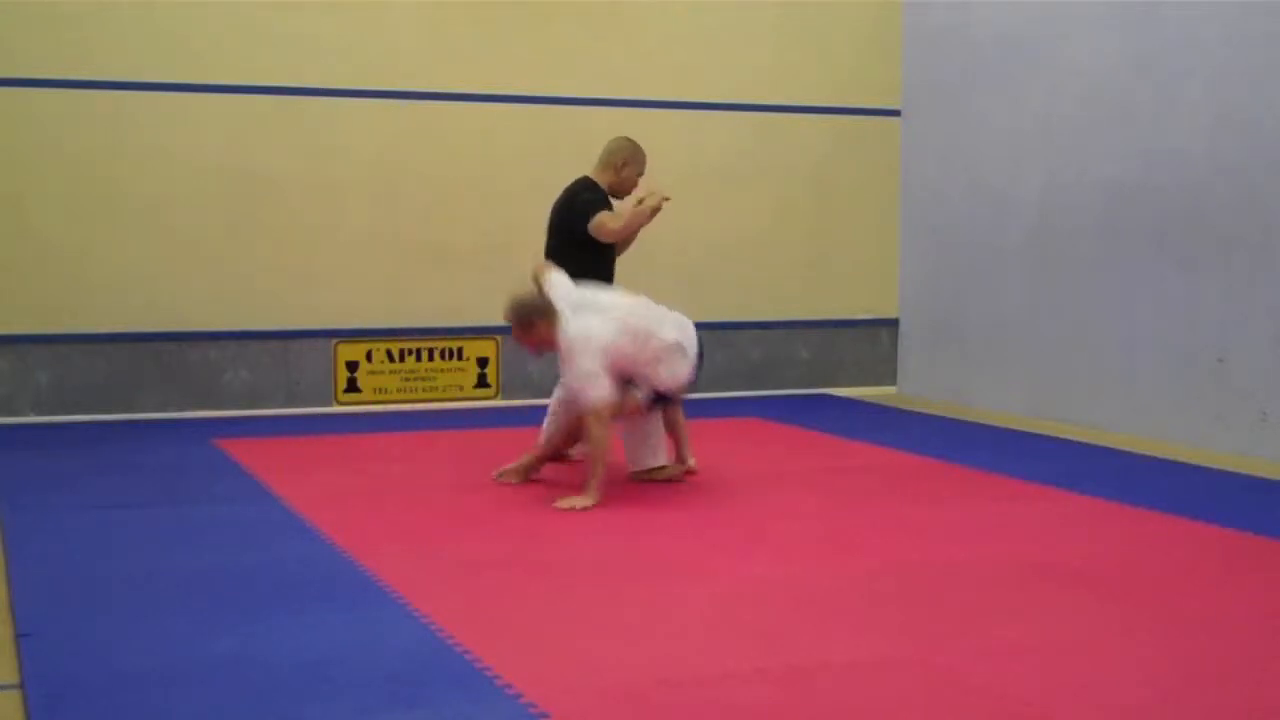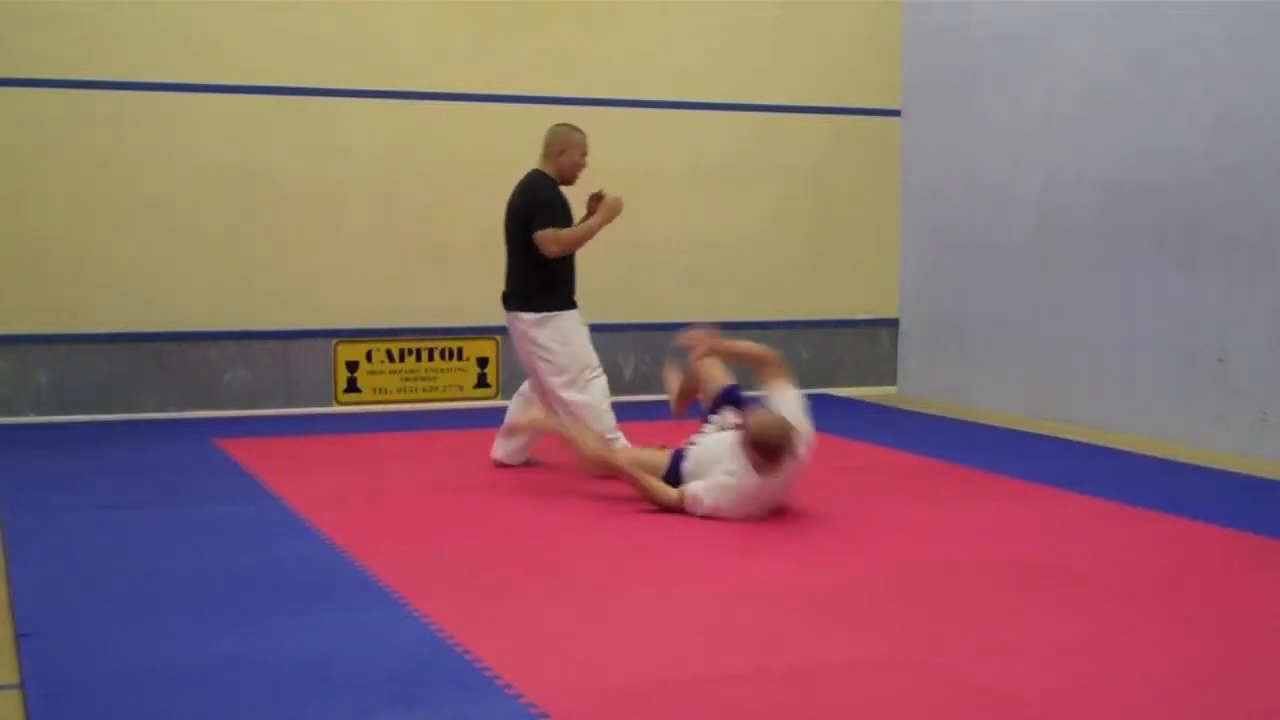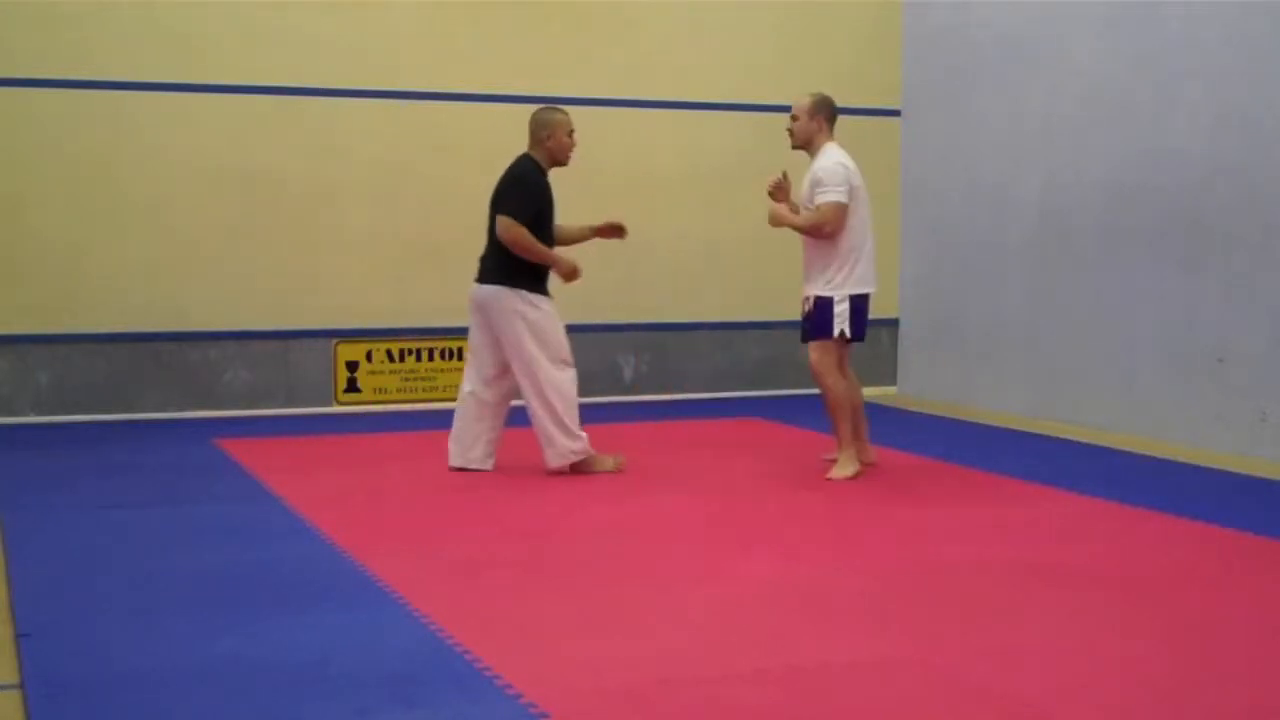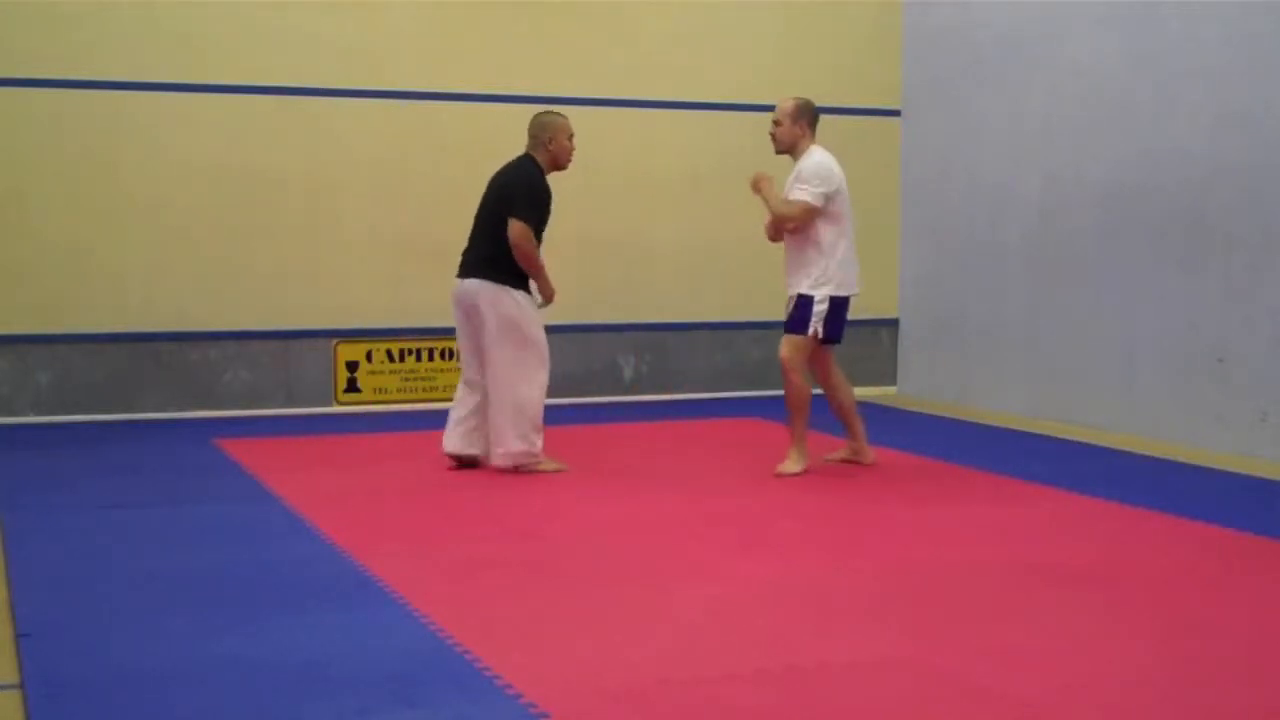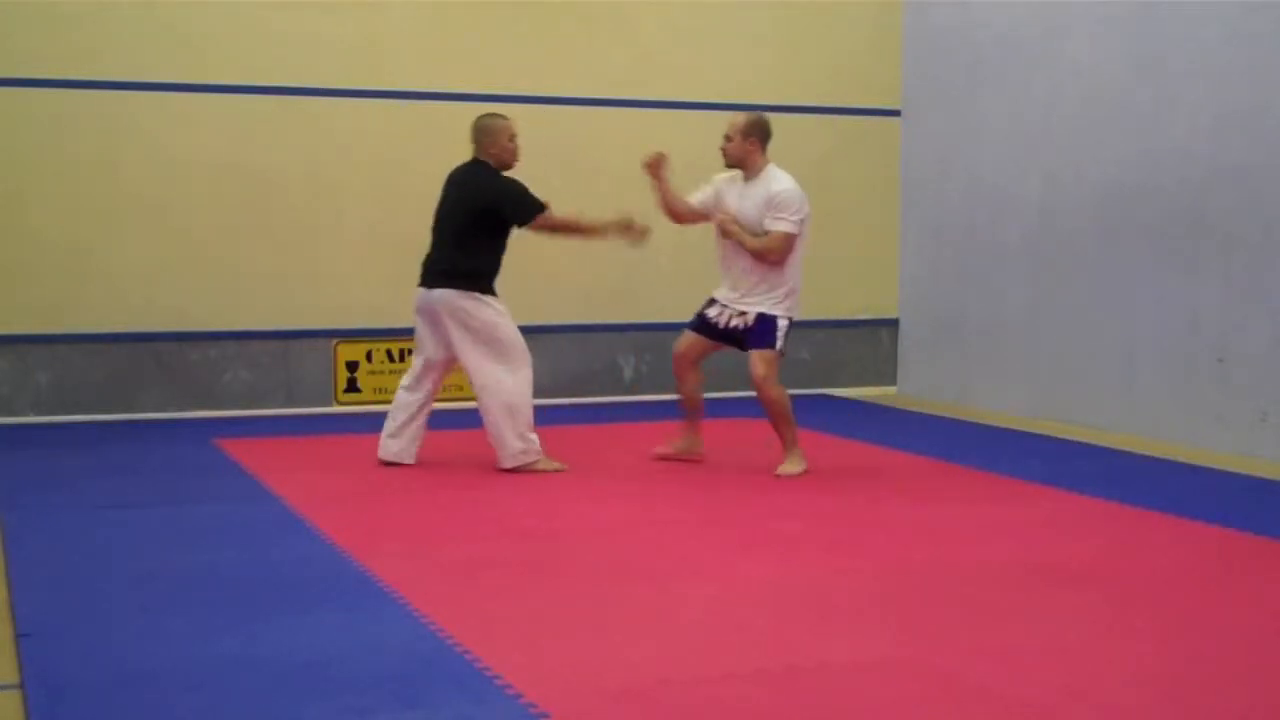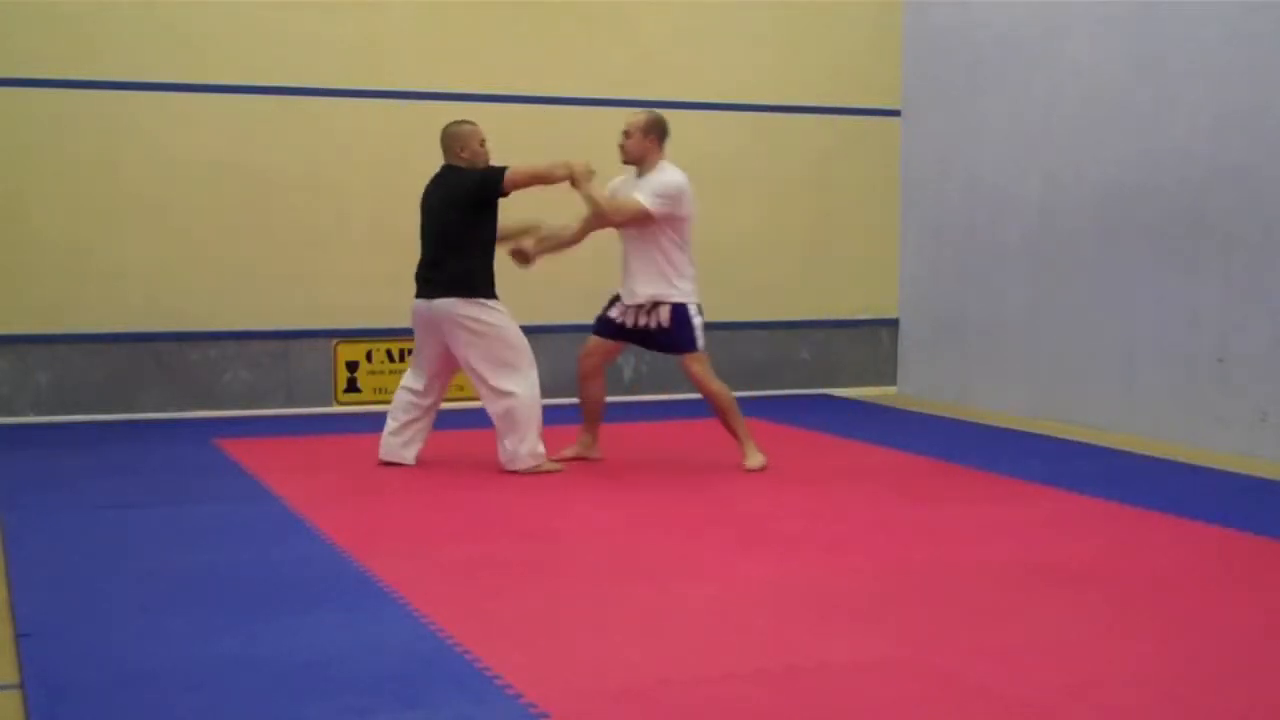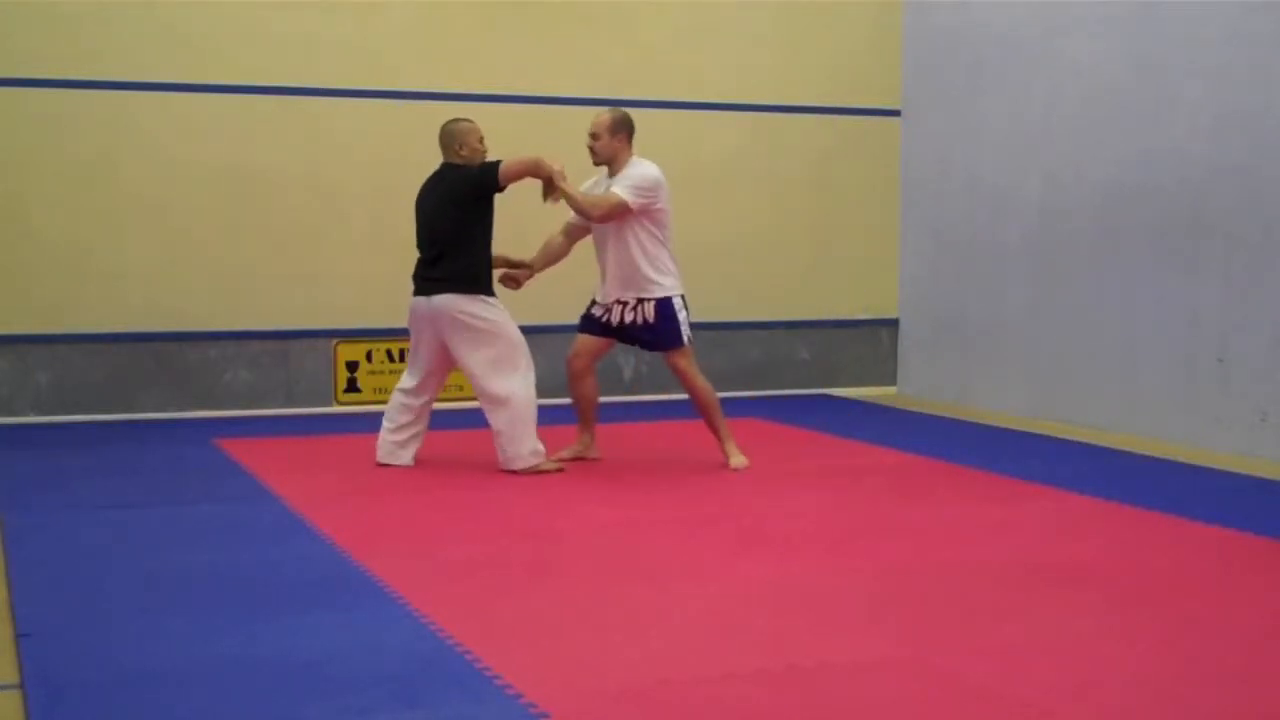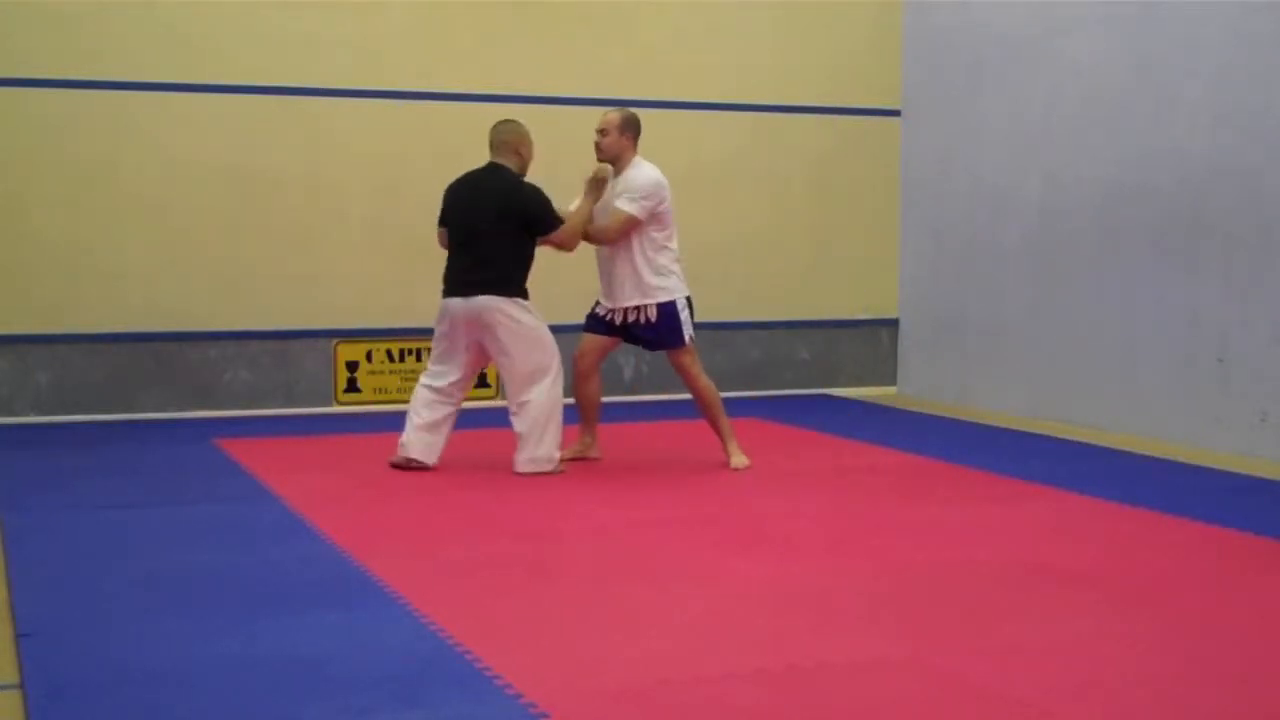
dt=0.4s
person 1, frame 1
left shoulder: (583, 197)
right shoulder: (586, 198)
left elbow: (610, 249)
right elbow: (612, 230)
left wrist: (639, 219)
right wrist: (645, 206)
right ankle: (652, 460)
person 1, frame 2
left shoulder: (536, 189)
right shoulder: (542, 193)
right elbow: (553, 246)
left wrist: (589, 217)
right wrist: (601, 219)
left hip: (534, 306)
right hip: (543, 310)
left knee: (545, 384)
right knee: (582, 381)
left ankle: (508, 451)
person 1, frame 3
left shoulder: (526, 175)
right shoulder: (526, 177)
left elbow: (544, 235)
right elbow: (508, 232)
left wrist: (594, 232)
right wrist: (556, 261)
left hip: (491, 288)
right hip: (516, 293)
left knee: (486, 377)
right knee: (550, 372)
left ankle: (468, 454)
right ankle: (574, 454)
person 1, frame 4
left shoulder: (514, 173)
right shoulder: (532, 182)
right elbow: (520, 239)
left wrist: (532, 279)
right wrist: (544, 281)
left hip: (471, 283)
right hip: (499, 288)
left knee: (478, 373)
right knee: (524, 369)
left ankle: (464, 446)
right ankle: (520, 454)
person 1, frame 5
left shoulder: (461, 179)
right shoulder: (498, 188)
right elbow: (553, 224)
right wrist: (613, 227)
left hip: (431, 291)
right hip: (465, 296)
left knee: (424, 373)
right knee: (509, 368)
left ankle: (394, 447)
right ankle: (521, 454)
person 1, frame 6
left shoulder: (438, 188)
right shoulder: (473, 182)
right elbow: (535, 175)
left wrist: (520, 230)
right wrist: (570, 171)
left hip: (428, 301)
right hip: (466, 303)
left knee: (423, 378)
right knee: (513, 373)
left ankle: (396, 448)
right ankle: (526, 456)
person 1, frame 7
left shoulder: (432, 188)
right shoulder: (471, 179)
right elbow: (529, 164)
left wrist: (502, 262)
right wrist: (551, 177)
left hip: (426, 299)
right hip: (464, 300)
left knee: (420, 378)
right knee: (511, 370)
left ankle: (393, 450)
right ankle: (523, 456)
person 1, frame 8
left shoulder: (458, 188)
right shoulder: (524, 194)
right elbow: (566, 241)
right wrist: (592, 198)
left hip: (456, 301)
right hip: (502, 303)
left knee: (442, 377)
right knee: (540, 375)
left ankle: (415, 451)
right ankle: (537, 458)
person 2, frame 1
left shoulder: (583, 357)
right shoulder: (561, 297)
left elbow: (599, 427)
right elbow: (543, 271)
left wrist: (591, 493)
left hip: (672, 368)
left knee: (579, 423)
person 2, frame 2
left shoulder: (733, 496)
right shoulder: (797, 432)
left elbow: (674, 499)
right elbow: (772, 361)
left wrist: (625, 472)
right wrist: (717, 343)
left hip: (698, 469)
left knee: (619, 458)
right knee: (703, 357)
right ankle: (684, 388)
person 2, frame 3
left shoulder: (830, 166)
right shoulder: (825, 165)
left elbow: (828, 226)
left wrist: (785, 217)
right wrist: (788, 205)
left hip: (838, 288)
right hip: (829, 286)
left knee: (822, 363)
right knee: (836, 366)
left ankle: (849, 453)
right ankle: (861, 447)
person 2, frame 4
left shoulder: (815, 166)
right shoulder: (809, 166)
left elbow: (791, 219)
left wrist: (766, 191)
right wrist: (776, 230)
left hip: (822, 286)
right hip: (814, 285)
left knee: (790, 359)
right knee: (822, 366)
left ankle: (798, 450)
right ankle: (859, 445)
person 2, frame 5
left shoulder: (783, 191)
right shoulder: (725, 184)
left elbow: (774, 253)
right elbow: (679, 214)
left wrist: (733, 229)
right wrist: (658, 177)
left hip: (769, 305)
right hip: (730, 298)
left knee: (762, 377)
right knee: (683, 354)
left ankle: (794, 452)
right ankle: (690, 441)
person 2, frame 6
left shoulder: (672, 183)
right shoulder: (626, 183)
left elbow: (620, 217)
right elbow: (582, 227)
left wrist: (584, 186)
right wrist: (539, 247)
left hip: (674, 300)
right hip: (633, 297)
left knee: (701, 375)
right knee: (589, 361)
left ankle: (748, 446)
right ankle: (588, 442)
person 2, frame 7
left shoulder: (646, 176)
right shoulder: (596, 186)
left elbow: (598, 211)
right elbow: (566, 237)
left wrist: (561, 186)
right wrist: (528, 271)
left hip: (657, 295)
right hip: (613, 296)
left knee: (686, 371)
right knee: (578, 361)
left ankle: (729, 446)
right ankle: (586, 442)
person 2, frame 8
left shoulder: (646, 180)
right shoulder: (601, 184)
left elbow: (609, 233)
left hip: (660, 296)
right hip: (617, 297)
left knee: (690, 371)
right knee: (583, 362)
left ankle: (731, 446)
right ankle: (587, 442)
